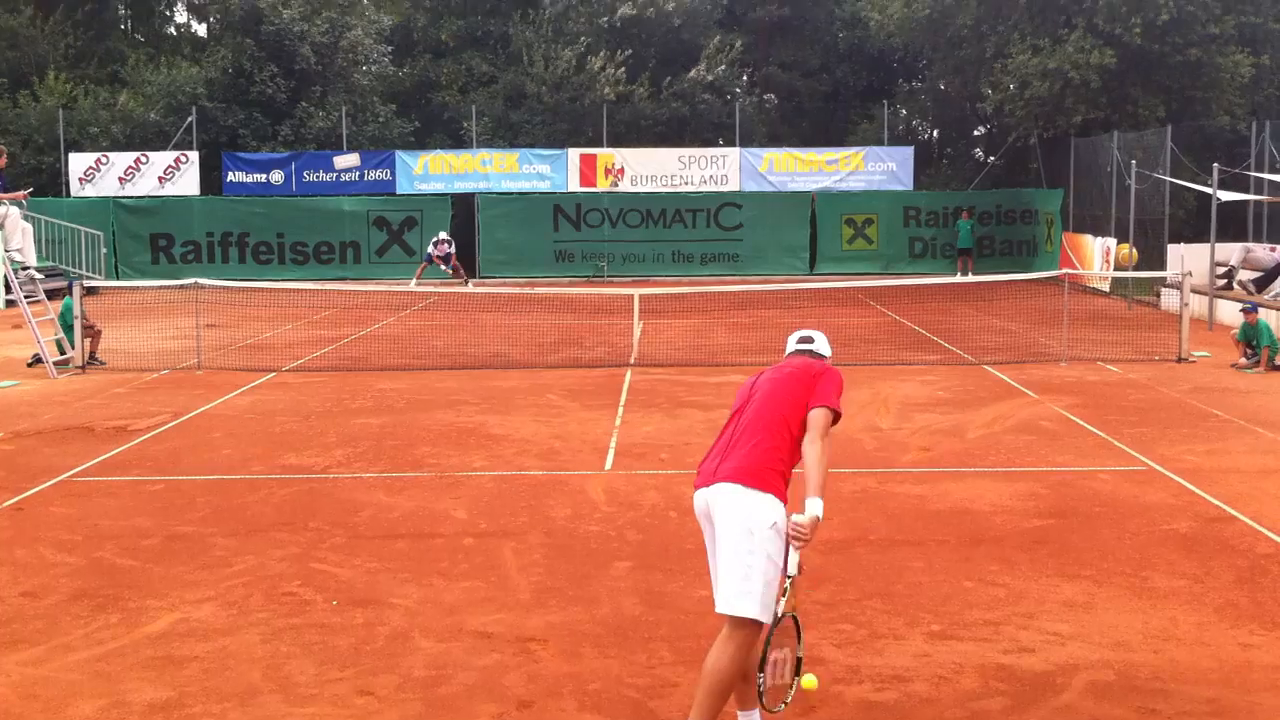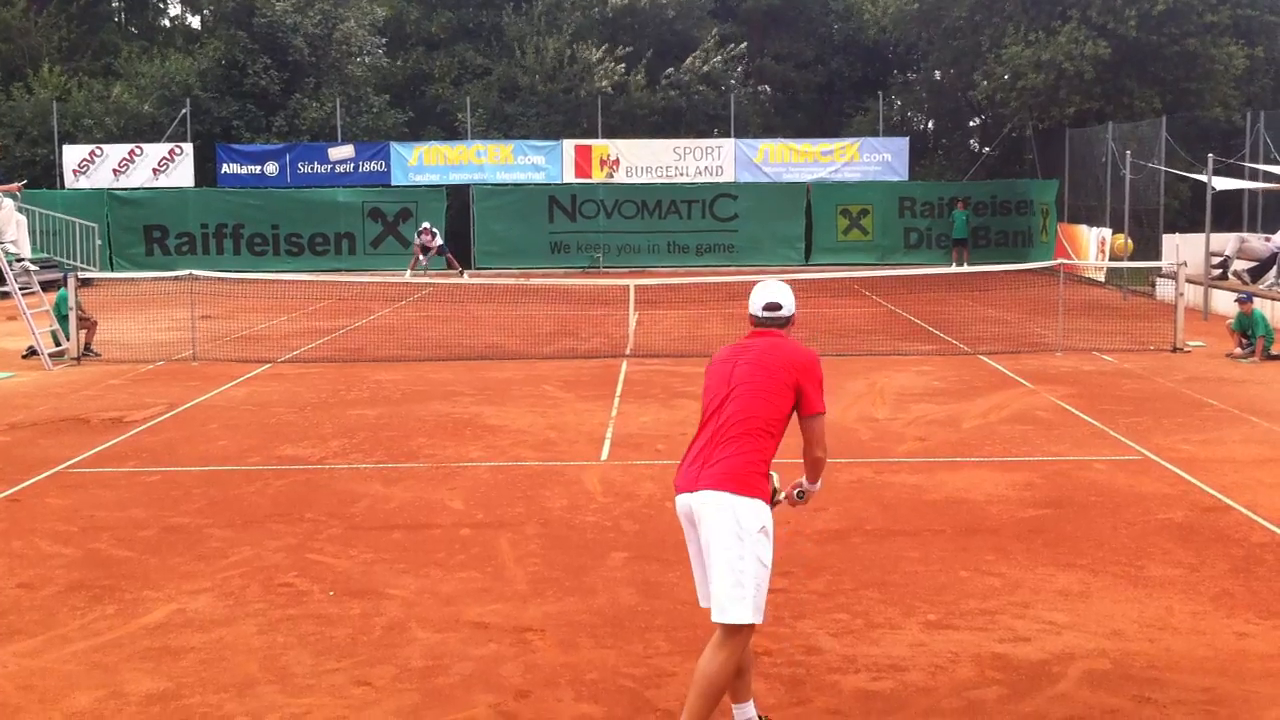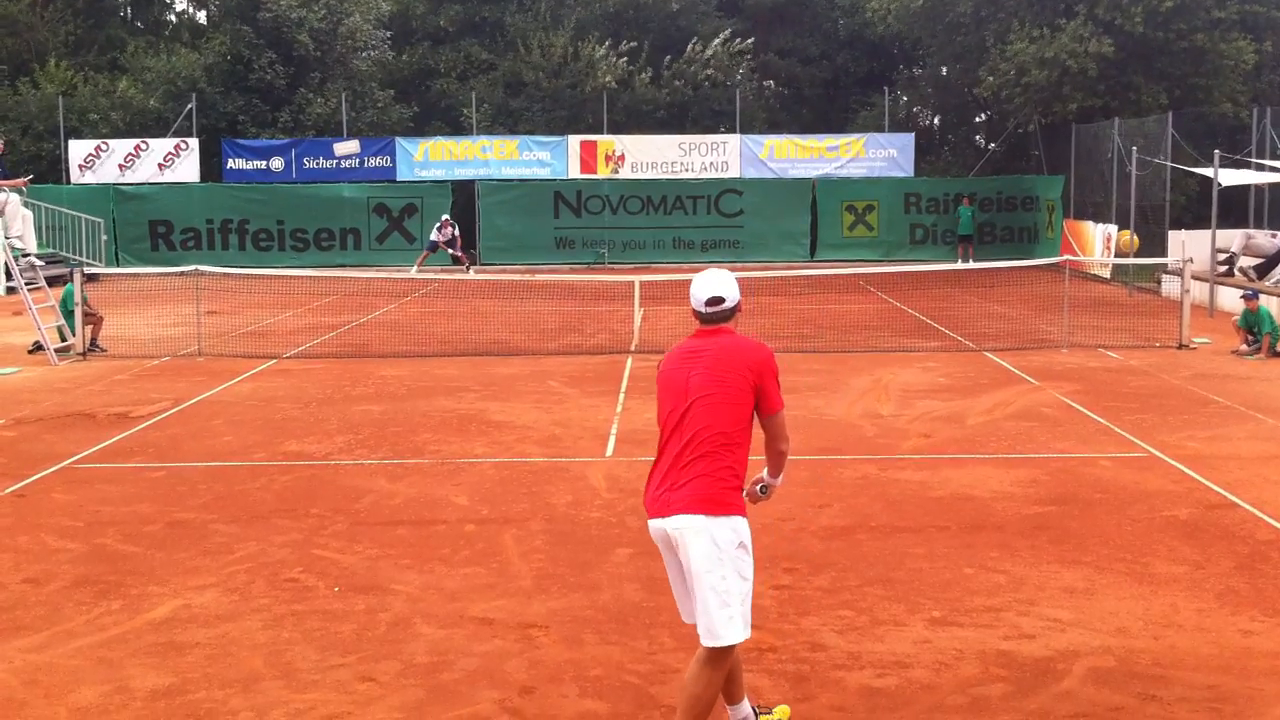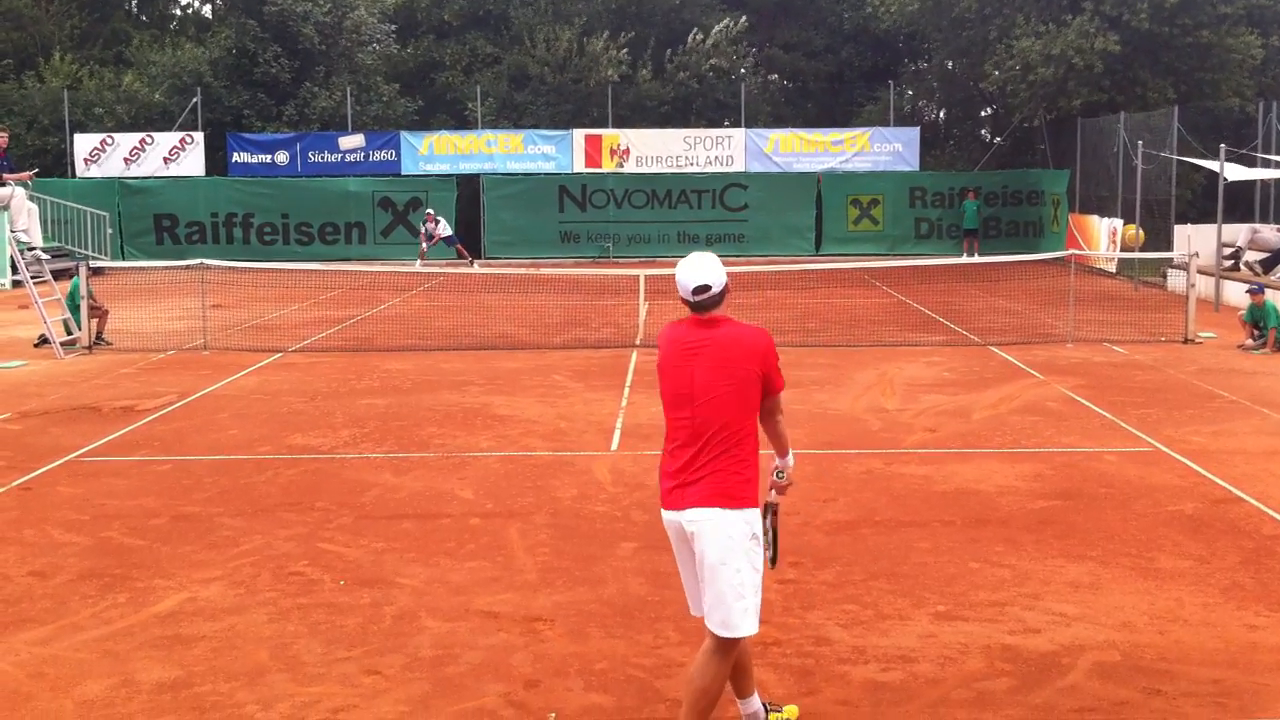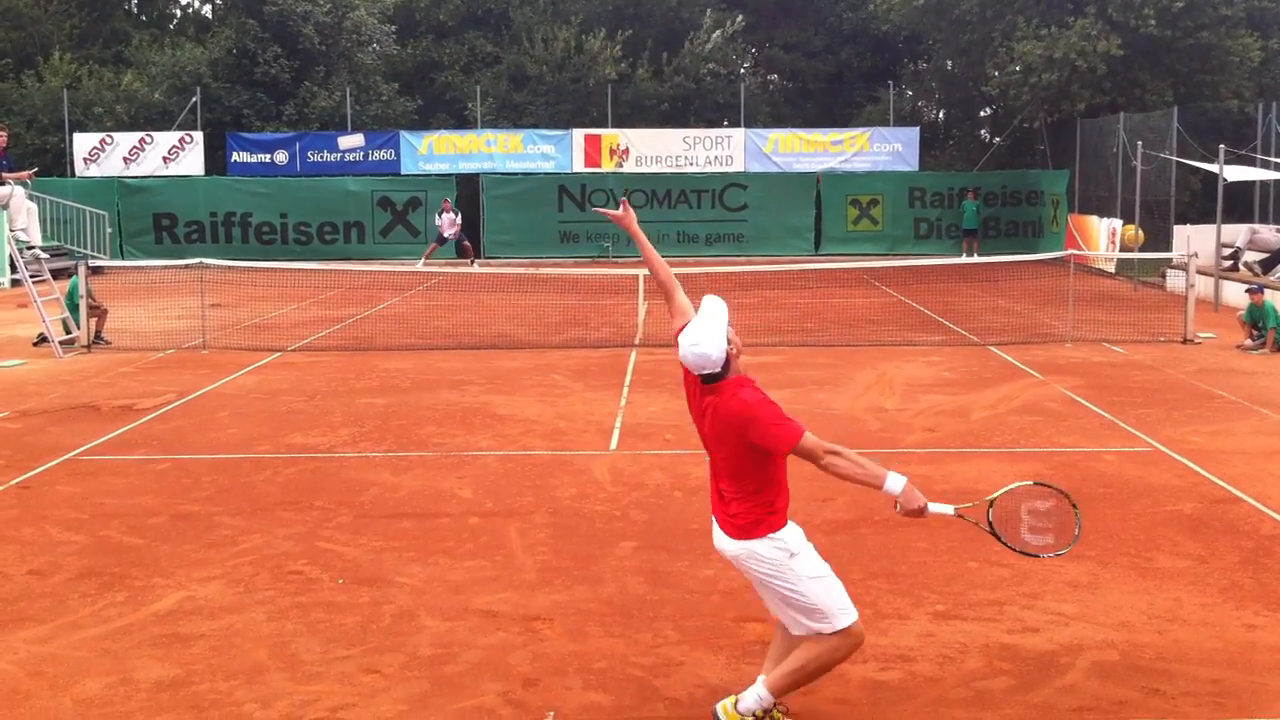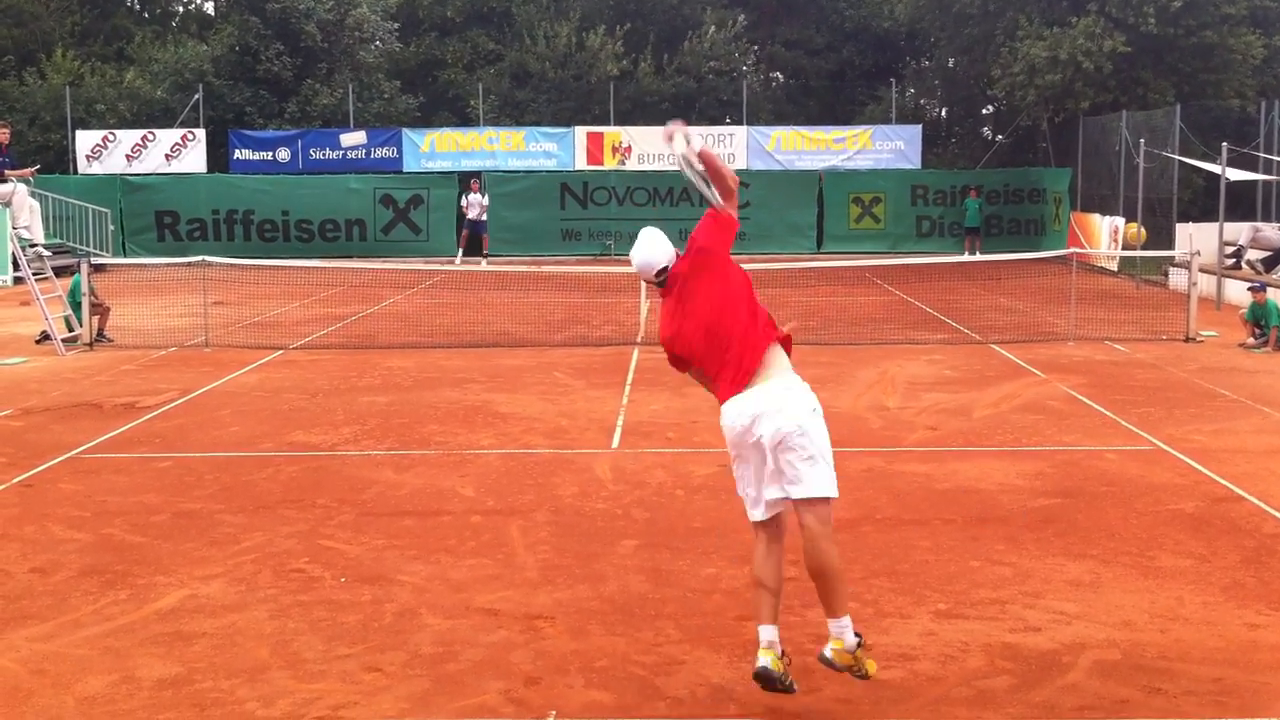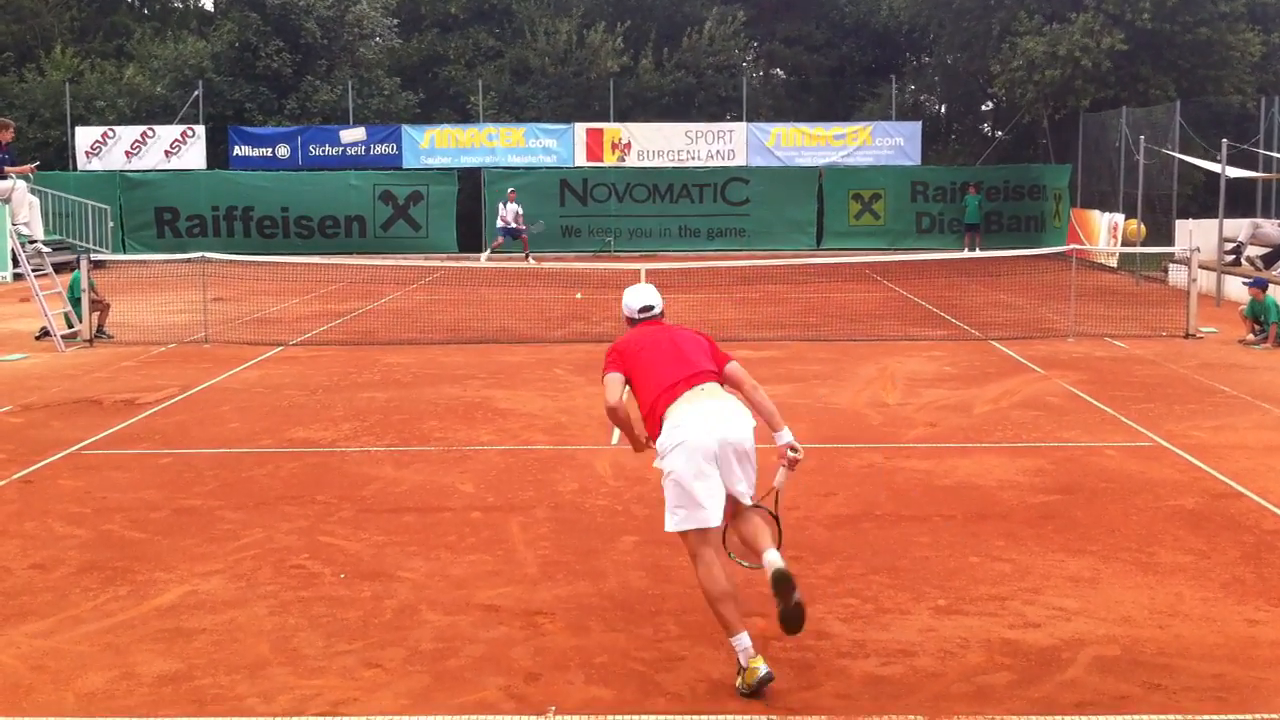
dt=0.5s
person 1, frame 1
left shoulder: (760, 379)
right shoulder: (825, 375)
right elbow: (814, 439)
left wrist: (782, 528)
right wrist: (813, 508)
left hip: (710, 488)
right hip: (748, 493)
left knee: (745, 619)
right knee: (741, 625)
person 1, frame 2
left shoulder: (722, 357)
right shoulder: (802, 359)
right elbow: (816, 450)
right wrist: (808, 487)
left hip: (690, 490)
right hip: (734, 496)
left knee: (736, 619)
right knee: (735, 628)
person 1, frame 3
left shoulder: (671, 359)
right shoulder: (755, 355)
right elbow: (779, 443)
right wrist: (771, 480)
left hip: (662, 509)
right hip: (710, 513)
left knee: (720, 629)
right knee: (720, 641)
person 1, frame 4
left shoulder: (671, 340)
right shoulder: (755, 342)
right elbow: (772, 415)
left wrist: (687, 281)
right wrist: (784, 460)
left hip: (676, 504)
right hip: (724, 509)
left knee: (729, 625)
right knee: (724, 636)
person 1, frame 5
left shoulder: (693, 369)
right shoulder: (747, 406)
left elbow: (673, 292)
right elbow: (823, 455)
left wrist: (634, 231)
right wrist: (895, 484)
left hip: (731, 527)
right hip: (763, 538)
left knee: (800, 623)
right knee: (844, 635)
person 1, frame 6
left shoulder: (671, 327)
right shoulder: (707, 265)
right elbow: (728, 191)
right wrist: (701, 153)
left hip: (738, 415)
right hip: (785, 401)
left knee: (767, 532)
right knee: (817, 522)
left ankle: (770, 649)
right ankle: (842, 639)
person 1, frame 7
left shoulder: (621, 348)
right shoulder: (696, 337)
left elbow: (613, 402)
right elbow: (749, 386)
left wrist: (635, 437)
right wrist: (783, 434)
left hip: (684, 431)
right hip: (731, 416)
left knee: (704, 554)
right knee: (739, 514)
left ankle: (751, 662)
right ankle: (775, 567)
